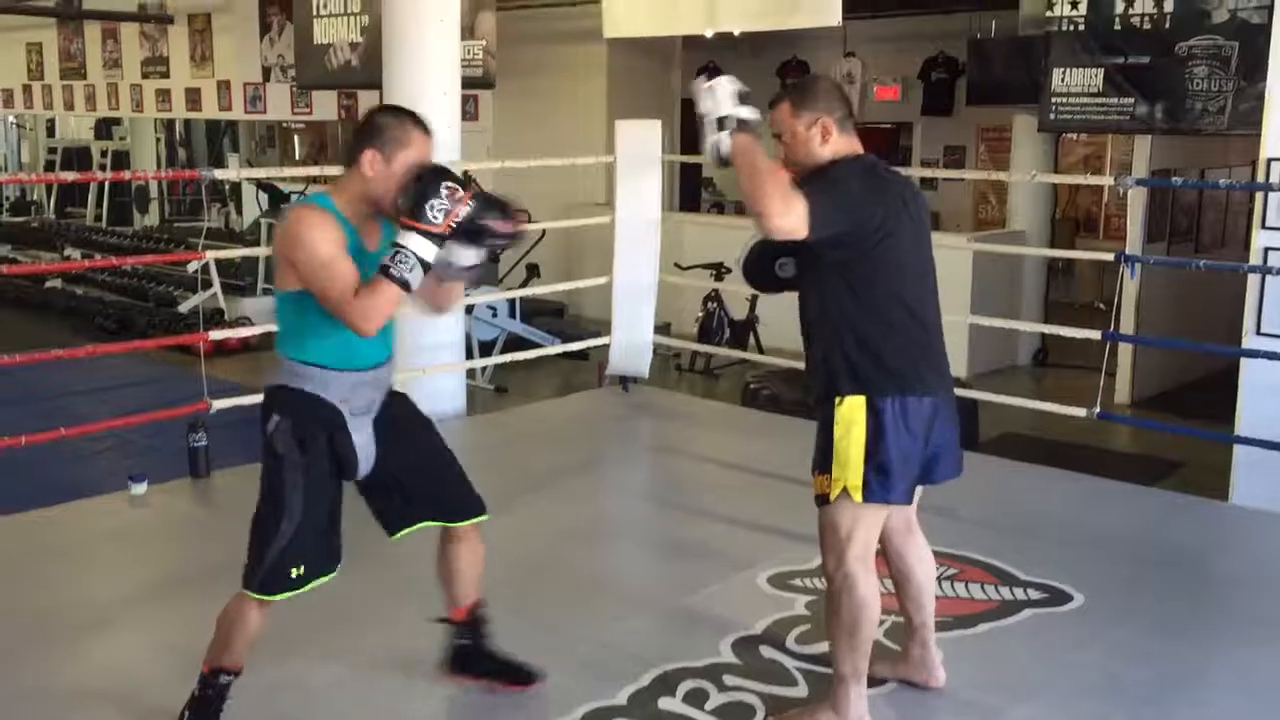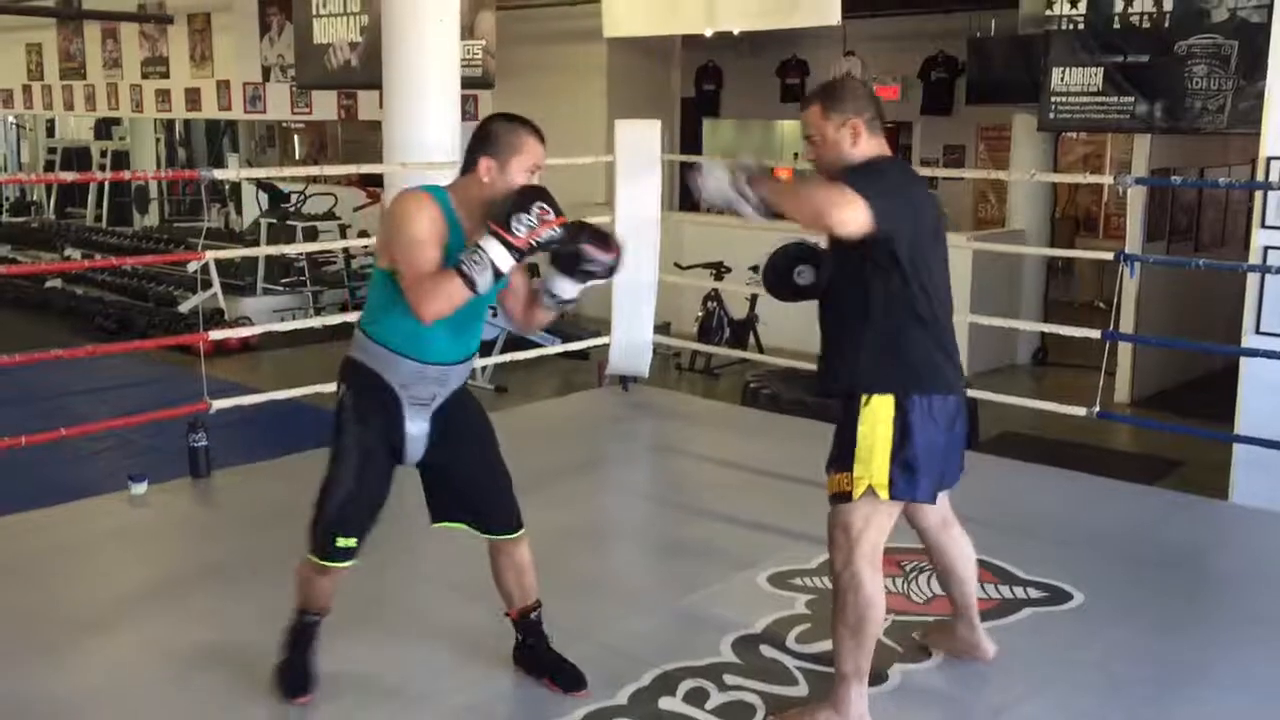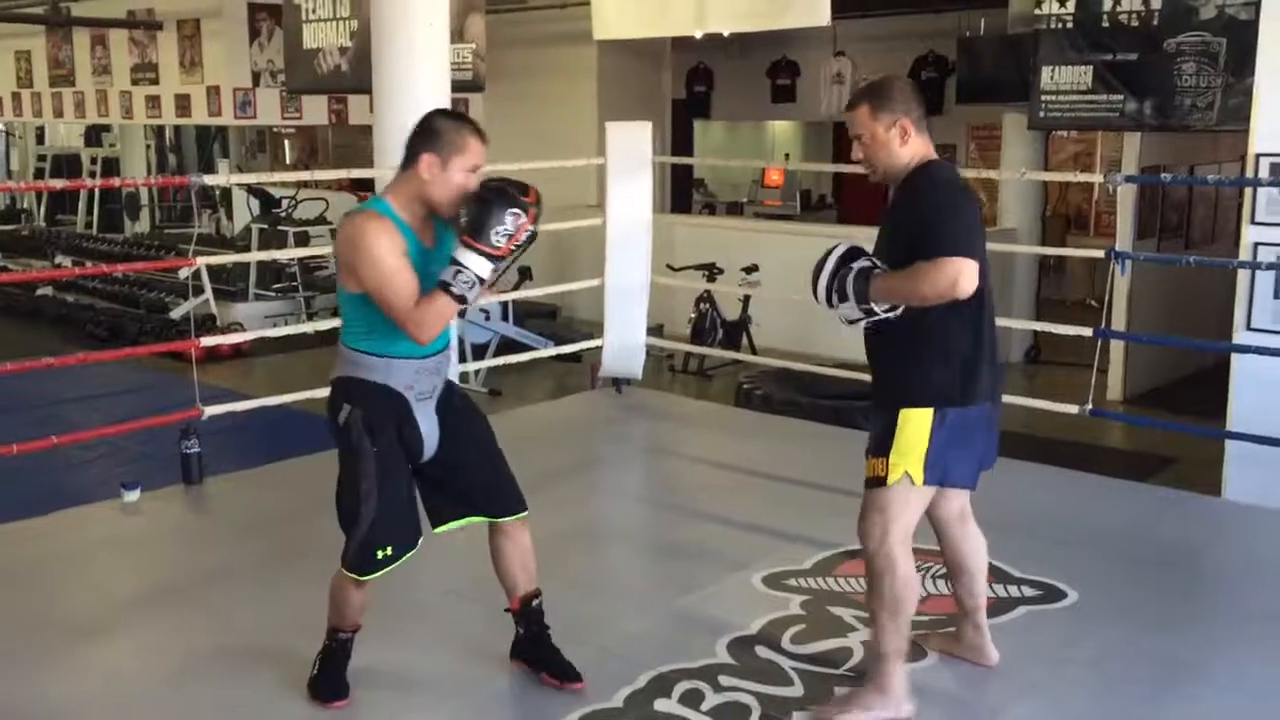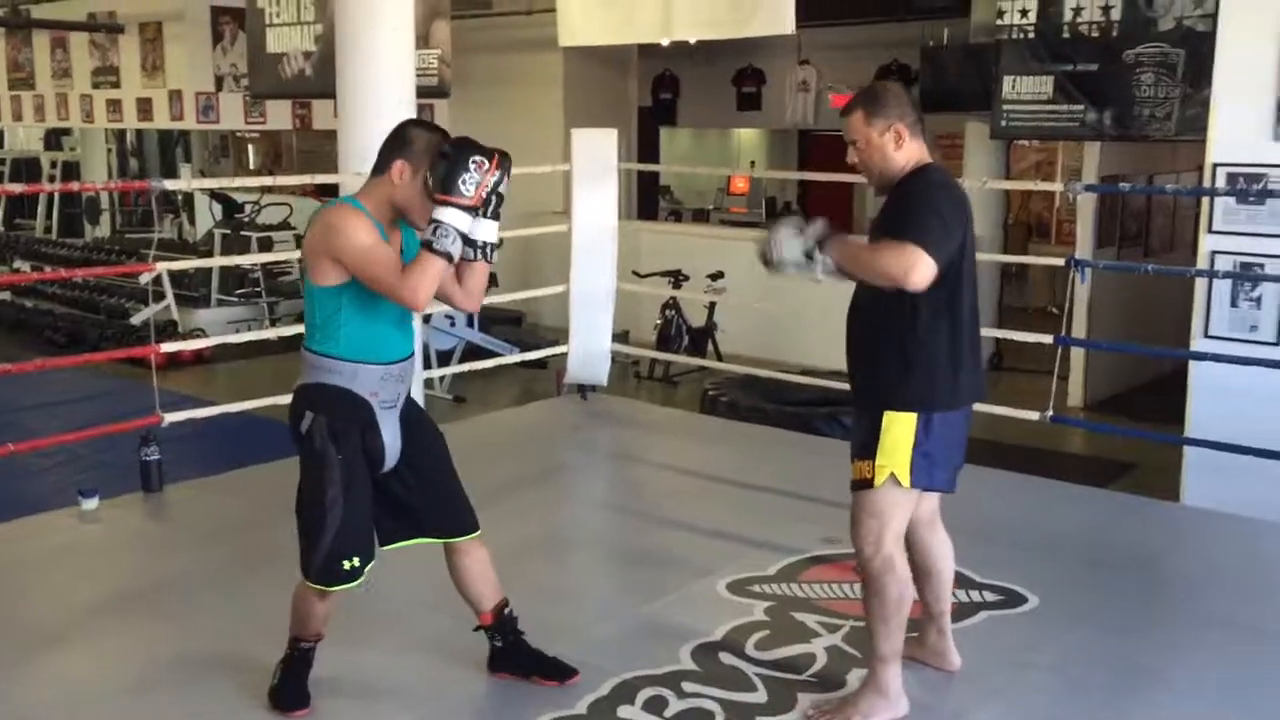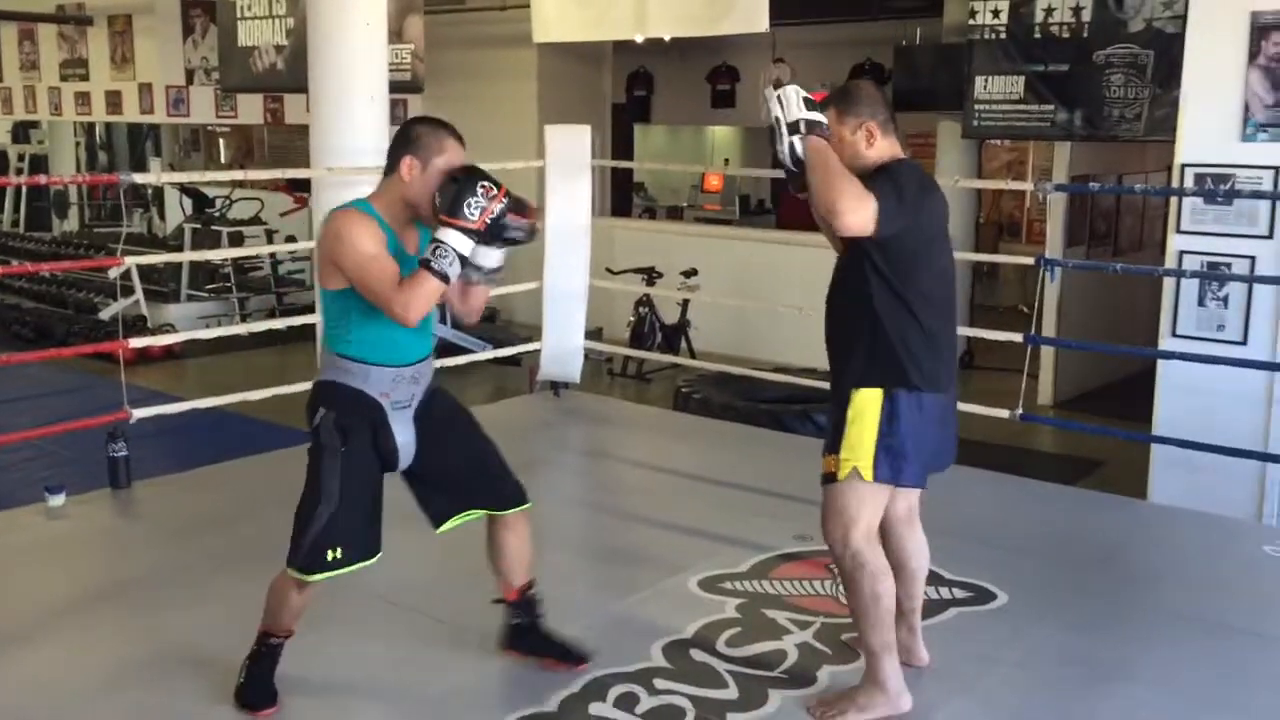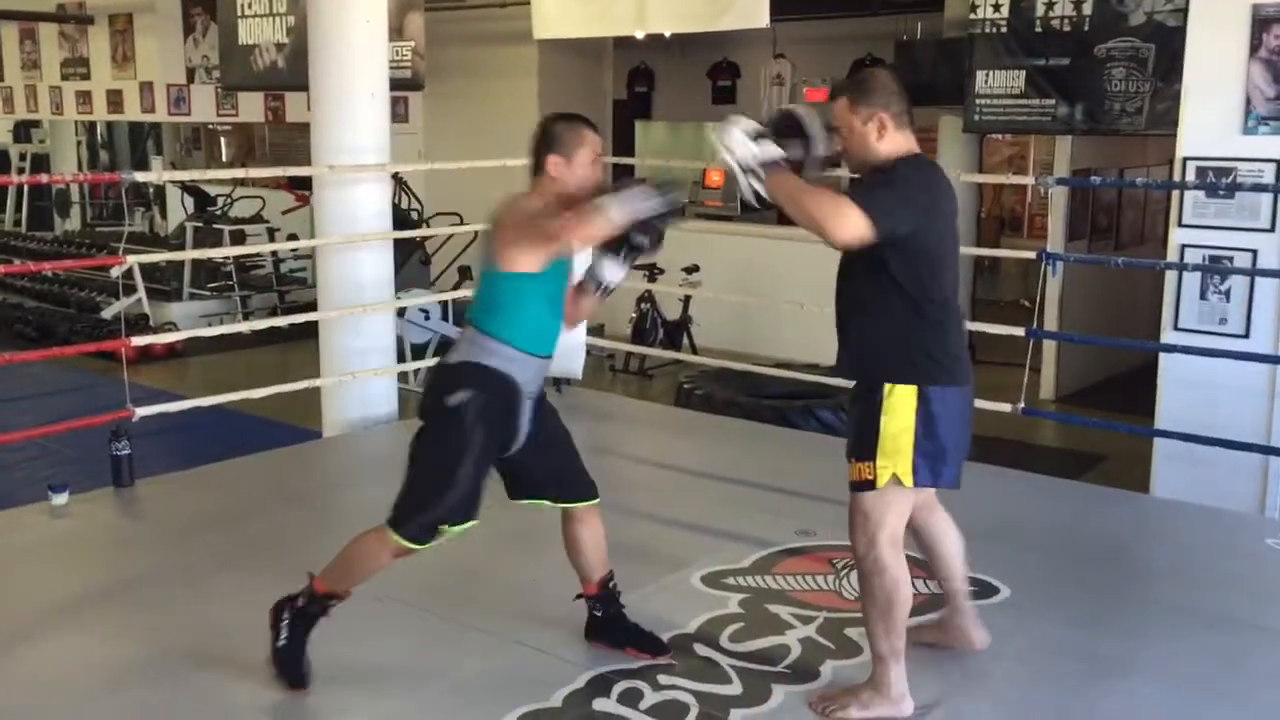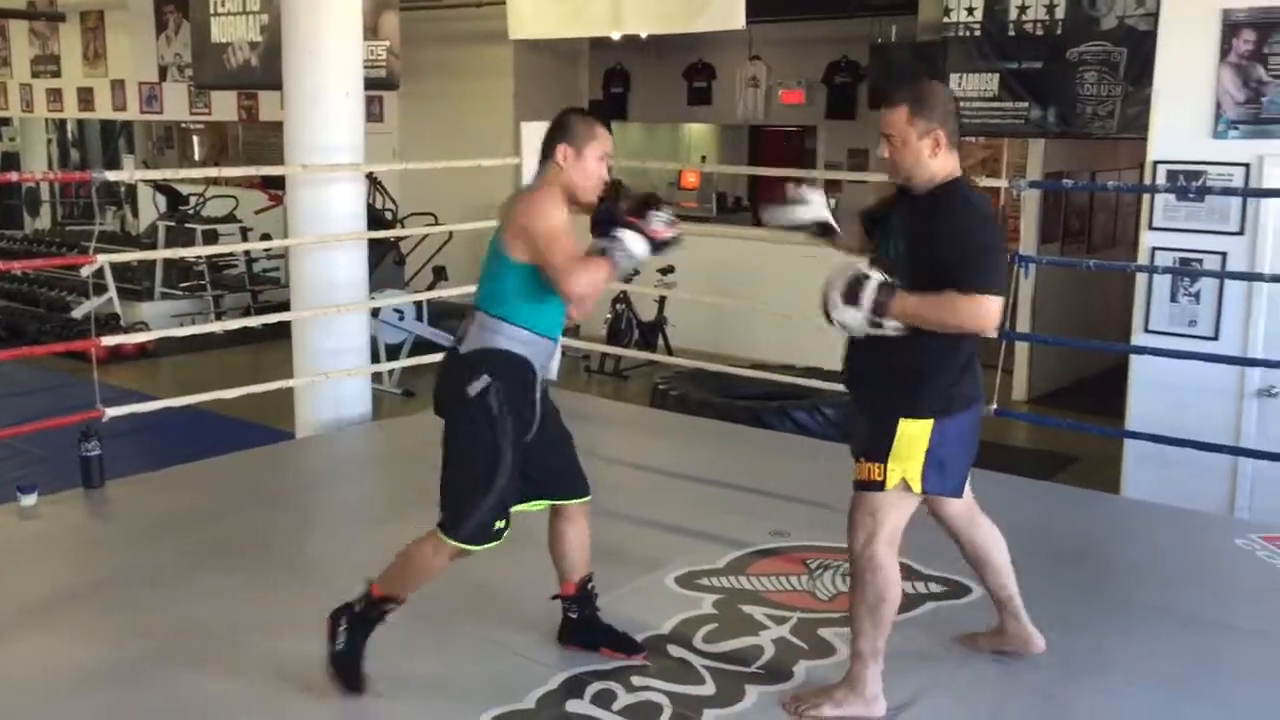
dt=0.3s
person 1, frame 1
left shoulder: (850, 182)
right shoulder: (891, 188)
left elbow: (781, 218)
left wrist: (736, 132)
right wrist: (800, 273)
left hip: (874, 398)
right hip: (923, 389)
left knee: (847, 550)
right knee: (895, 525)
right ankle: (916, 657)
person 1, frame 2
left shoulder: (882, 181)
right shoulder: (903, 189)
left elbow: (840, 215)
left wrist: (754, 187)
right wrist: (826, 275)
left hip: (894, 396)
right hip: (928, 387)
left knee: (854, 545)
right knee: (932, 514)
right ankle: (969, 630)
person 1, frame 3
left shoulder: (937, 190)
right shoulder: (922, 189)
left elbow: (955, 278)
left wrist: (872, 288)
right wrist: (872, 281)
left hip: (933, 395)
right hip: (950, 389)
left knee: (883, 534)
right knee: (950, 513)
right ankle: (975, 635)
person 1, frame 4
left shoulder: (931, 193)
right shoulder: (914, 194)
left elbow: (910, 270)
right elbow: (889, 267)
left wrist: (825, 246)
right wrist: (829, 247)
left hip: (915, 398)
right hip: (920, 391)
left knee: (876, 538)
right knee: (920, 519)
right ankle: (936, 640)
person 1, frame 5
left shoulder: (897, 183)
right shoulder: (907, 187)
left elbow: (851, 218)
right elbow: (855, 233)
left wrist: (808, 138)
right wrist: (808, 171)
left hip: (889, 387)
right hip: (918, 382)
left knee: (850, 529)
right knee: (897, 515)
right ankle: (907, 636)
person 1, frame 6
left shoulder: (909, 184)
right shoulder: (914, 181)
left elbow: (840, 225)
right elbow: (849, 219)
left wrist: (767, 167)
right wrist: (799, 163)
left hip: (907, 385)
right hip: (924, 376)
left knee: (874, 533)
right knee: (920, 506)
right ankle: (960, 621)
person 1, frame 7
left shoulder: (968, 215)
right shoulder: (908, 199)
left elbow: (982, 312)
right elbow: (865, 244)
left wrist: (886, 302)
right wrist: (822, 219)
left hip: (925, 402)
right hip: (901, 393)
left knee: (872, 538)
right knee: (958, 511)
right ankle: (1017, 628)
person 2, frame 1
left shoulder: (397, 221)
right shoulder: (310, 227)
left elbow: (438, 298)
right elbow: (363, 318)
left wrist: (468, 246)
right wrist: (423, 237)
left hip: (379, 407)
right hip: (308, 416)
left knee: (462, 517)
right knee: (274, 582)
left ankle: (470, 646)
person 2, frame 2
left shoulder: (507, 225)
right shoulder: (416, 210)
left elbow: (526, 321)
right elbow: (426, 305)
left wrist: (568, 275)
right wrist: (504, 246)
left hip: (448, 398)
right hip: (378, 394)
left knee: (506, 526)
right knee: (334, 548)
left ankle: (531, 643)
right ankle: (302, 638)
person 2, frame 3
left shoulder: (436, 219)
right shoulder: (367, 230)
left elbow: (467, 294)
right elbow: (419, 324)
left wrist: (498, 243)
right wrist: (481, 250)
left hip: (434, 392)
right hip: (374, 402)
left knee: (507, 510)
right knee: (370, 554)
left ankle: (531, 638)
right ankle: (336, 653)
person 2, frame 4
left shoulder: (408, 229)
right shoulder: (340, 224)
left elbow: (468, 299)
right elbow: (413, 293)
left wrist: (482, 214)
right wrist: (454, 208)
left hip: (395, 405)
right hip: (337, 413)
left knee: (461, 529)
right knee: (333, 568)
left ankle: (506, 646)
right ankle: (296, 662)
person 2, frame 5
left shoulder: (434, 223)
right shoulder: (350, 227)
left elbow: (468, 312)
right elbow: (407, 308)
left wrist: (489, 242)
right wrist: (458, 231)
left hip: (420, 399)
right hip: (354, 409)
left knee: (508, 504)
right knee: (314, 558)
left ankle: (524, 625)
right ankle: (263, 659)
person 2, frame 6
left shoulder: (551, 218)
right shoulder: (539, 218)
left elbow: (568, 316)
right elbow: (582, 227)
left wrist: (615, 262)
right wrist: (642, 198)
left hip: (516, 391)
right hip: (475, 388)
left knee: (580, 500)
right knee: (412, 531)
left ankle: (605, 616)
right ankle: (298, 614)
person 2, frame 7
left shoulder: (548, 216)
right shoulder: (542, 206)
left elbow: (575, 307)
right elbow: (578, 288)
left wrist: (625, 241)
right wrist: (636, 239)
left hip: (521, 378)
right hip: (489, 378)
left knee: (572, 500)
right knee: (467, 532)
left ankle: (580, 618)
right ankle: (360, 617)
